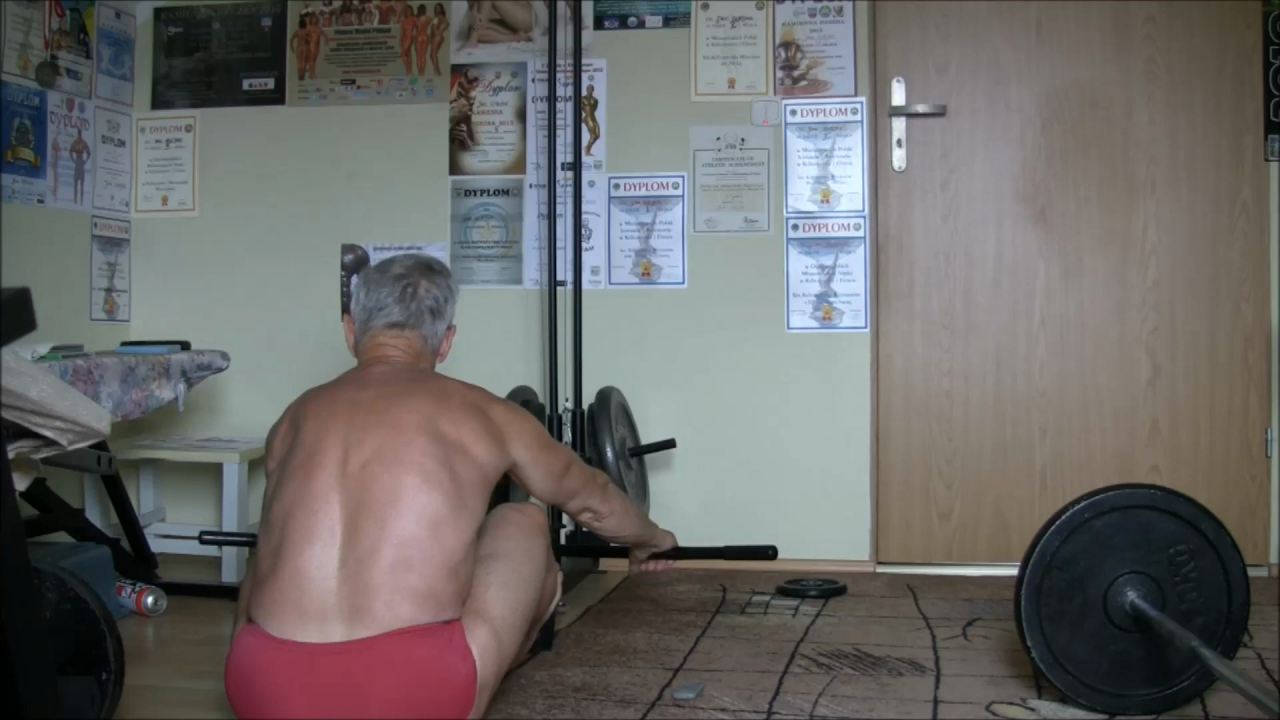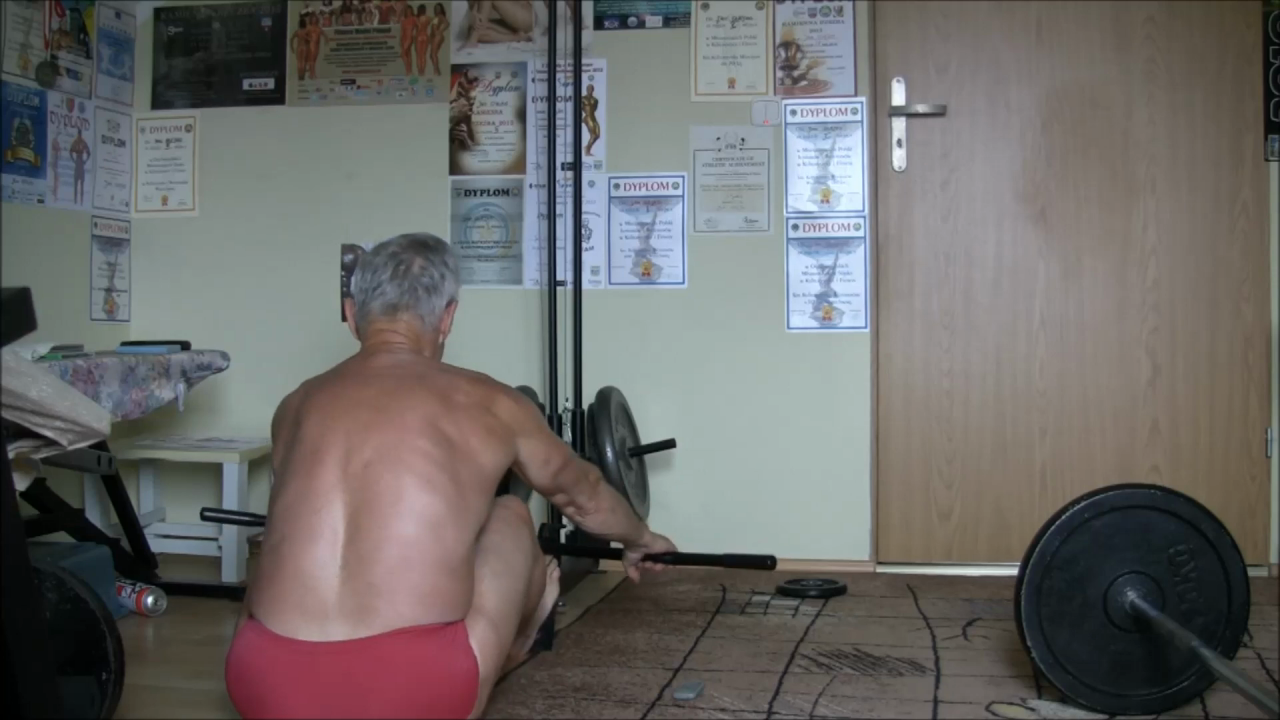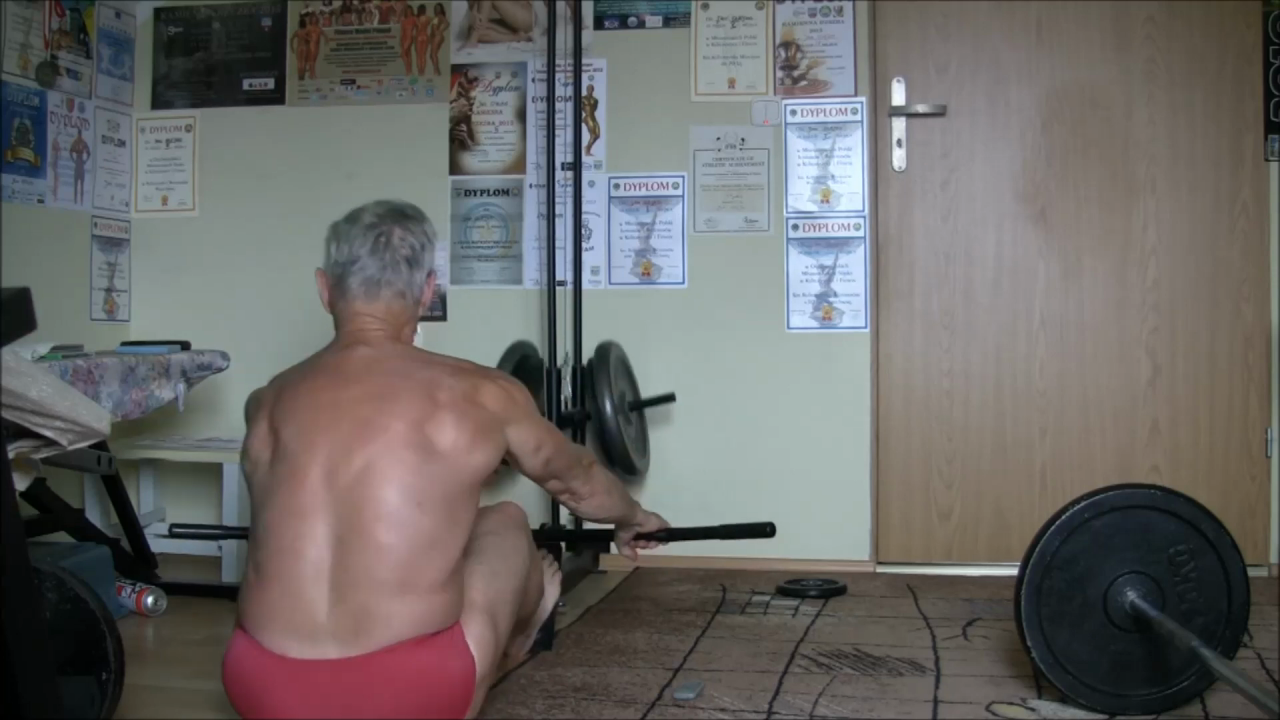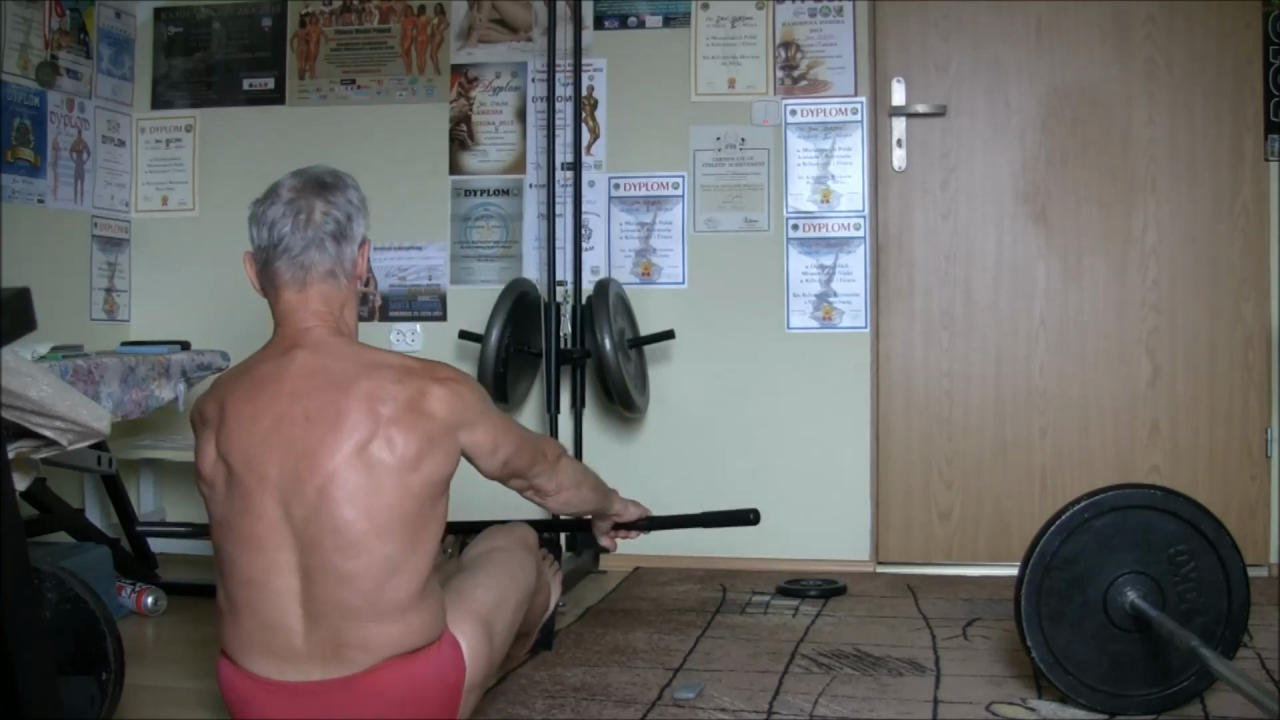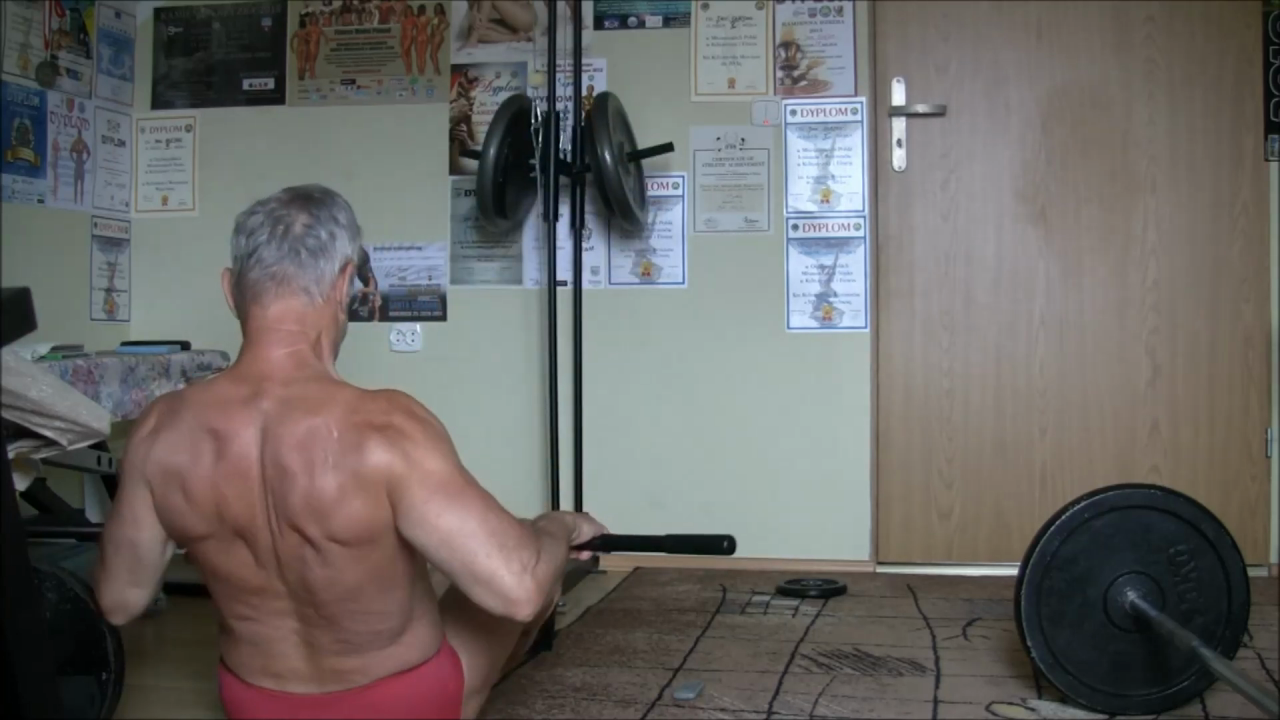
dt=1s
person 1, frame 1
left shoulder: (295, 417)
right shoulder: (485, 412)
right elbow: (594, 502)
right wrist: (649, 539)
right knee: (524, 522)
right ankle: (512, 648)
person 1, frame 2
left shoulder: (296, 406)
right shoulder: (489, 404)
right elbow: (584, 495)
right wrist: (639, 538)
right knee: (510, 518)
right ankle: (513, 642)
person 1, frame 3
left shoulder: (268, 402)
right shoulder: (479, 394)
right elbow: (578, 478)
right wrist: (633, 518)
right knee: (506, 523)
right ankle: (517, 638)
person 1, frame 4
left shoulder: (214, 409)
right shoulder: (428, 393)
right elbow: (543, 472)
right wrist: (609, 506)
right knee: (515, 545)
right ankle: (512, 642)
person 1, frame 5
left shoulder: (163, 431)
right shoulder: (383, 432)
left elbow: (118, 599)
right elbow: (518, 589)
right wrist: (559, 528)
right knee: (529, 574)
